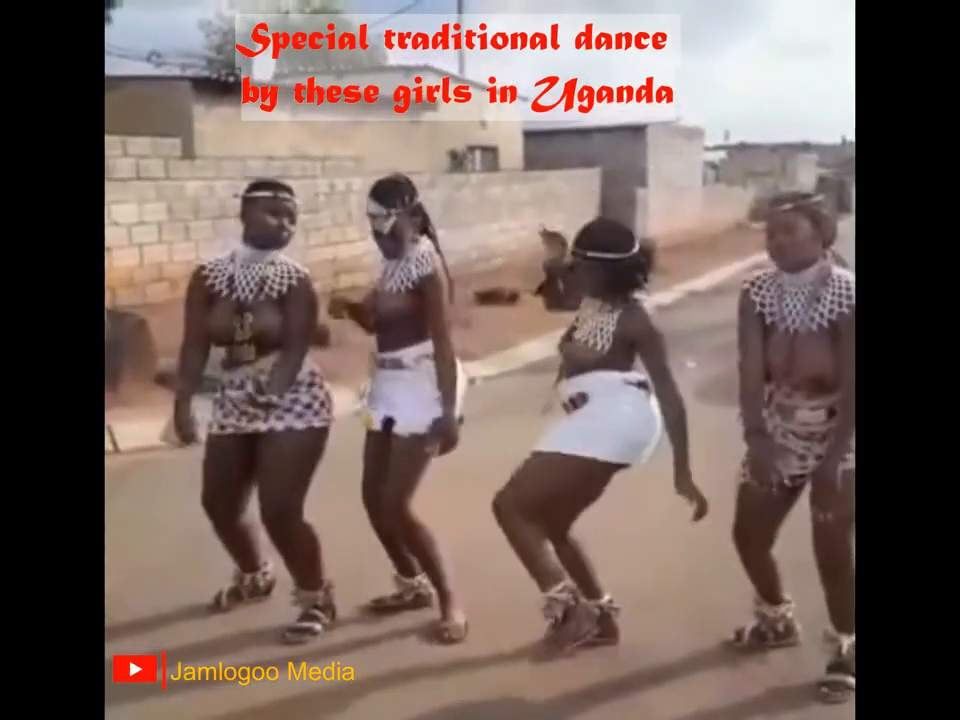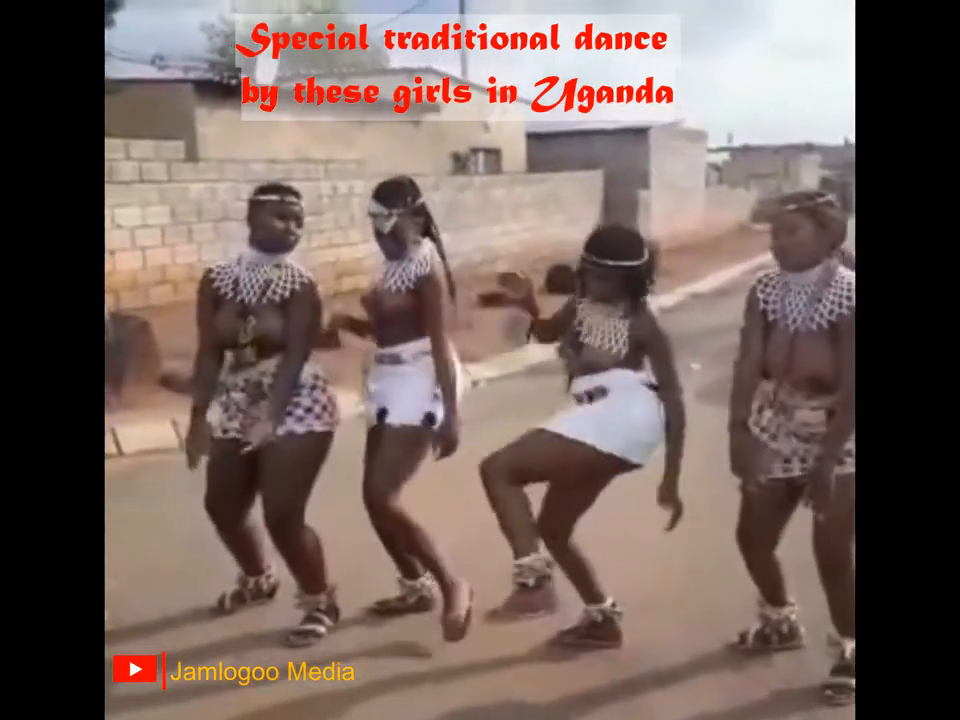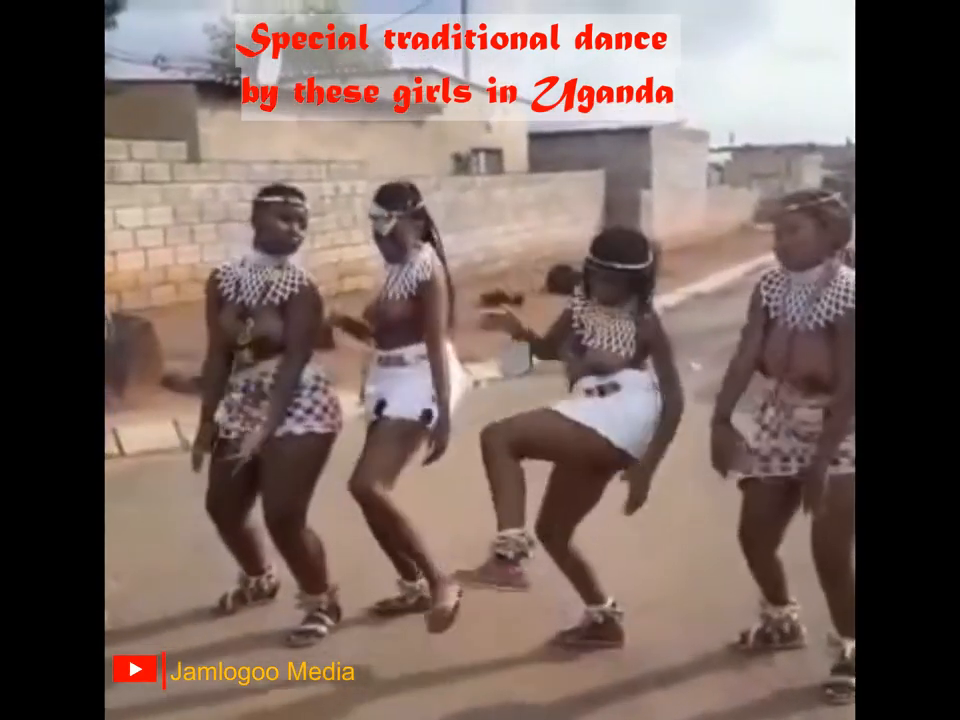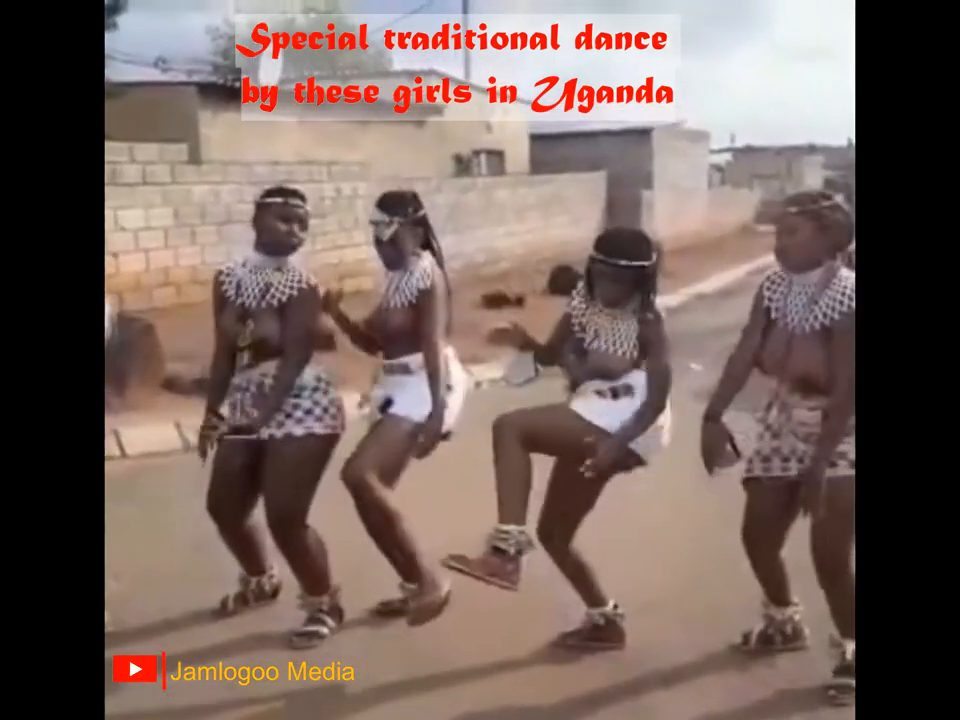
dt=0.1s
person 1, frame 1
left shoulder: (847, 294)
right shoulder: (758, 292)
left elbow: (852, 384)
right elbow: (751, 369)
left wrist: (833, 459)
right wrist: (756, 438)
left hip: (837, 434)
right hip: (777, 430)
left knee: (832, 550)
right knee: (748, 533)
left ankle: (848, 648)
right ankle: (777, 618)
person 1, frame 2
left shoulder: (848, 294)
right shoulder: (766, 289)
left elbow: (852, 387)
right elbow: (750, 362)
left wrist: (828, 461)
right wrist: (739, 429)
left hip: (841, 437)
right hip: (781, 430)
left knee: (833, 552)
right knee: (752, 535)
left ankle: (851, 651)
right ankle: (781, 622)
person 1, frame 3
left shoulder: (850, 295)
right shoulder: (771, 287)
left elbow: (849, 387)
right elbow: (746, 356)
left wrist: (822, 460)
right wrist: (722, 423)
left hip: (840, 437)
right hip: (782, 429)
left knee: (831, 553)
right knee: (754, 534)
left ankle: (851, 651)
right ankle: (783, 622)
person 1, frame 4
left shoulder: (849, 298)
right shoulder: (774, 287)
left elbow: (847, 389)
right elbow: (745, 354)
left wrist: (819, 464)
right wrist: (713, 418)
left hip: (841, 439)
right hip: (786, 429)
left knee: (830, 555)
right knee: (757, 535)
left ankle: (851, 650)
right ankle: (784, 623)
person 2, frame 1
left shoulder: (295, 280)
right shoulder: (209, 276)
left elbow: (296, 348)
right elbow: (196, 343)
left wrist: (274, 391)
right wrist: (183, 401)
left hip: (292, 404)
right hip: (233, 404)
left knee: (280, 511)
right knee: (218, 504)
left ankle: (317, 598)
right ankle: (254, 576)
person 2, frame 2
left shoulder: (299, 285)
right shoulder: (217, 278)
left elbow: (295, 358)
right elbow: (209, 352)
left wrist: (270, 418)
right wrist: (199, 418)
left hip: (295, 409)
right hip: (238, 408)
left knee: (282, 515)
right knee: (221, 507)
left ankle: (320, 602)
right ankle: (257, 579)
person 2, frame 3
left shoulder: (300, 288)
right shoulder: (223, 279)
left elbow: (295, 361)
right elbow: (218, 352)
left wrist: (267, 425)
right wrist: (208, 417)
left hip: (297, 410)
right hip: (242, 409)
left knee: (283, 516)
right knee: (222, 507)
left ankle: (321, 602)
right ankle: (258, 579)
person 2, frame 4
left shoulder: (301, 288)
right shoulder: (227, 279)
left elbow: (294, 363)
right elbow: (225, 349)
left wrist: (259, 417)
right wrist: (214, 411)
left hip: (300, 411)
right hip: (247, 409)
left knee: (284, 516)
right knee: (223, 507)
left ankle: (324, 603)
right ankle: (260, 580)
person 3, frame 1
left shoulder: (425, 264)
right shoulder: (392, 262)
left elbow: (443, 344)
left wrist: (449, 413)
right wrist: (350, 309)
left hip: (422, 387)
right hip: (387, 386)
left knee: (396, 505)
right knee: (374, 497)
left ankle: (449, 602)
right ankle: (413, 585)
person 3, frame 2
left shoulder: (426, 262)
right shoulder: (395, 263)
left elbow: (440, 341)
left wrist: (450, 414)
right wrist: (351, 324)
left hip: (419, 384)
right hip: (390, 384)
left knee: (381, 497)
right knee: (376, 498)
left ankle: (451, 587)
right ankle: (416, 586)
person 3, frame 3
left shoulder: (426, 268)
right shoulder: (397, 267)
left elbow: (437, 344)
left wrist: (443, 416)
right wrist: (348, 324)
left hip: (418, 384)
right hip: (391, 384)
left knee: (366, 486)
right knee: (370, 492)
left ankle: (439, 581)
right ankle: (414, 587)
person 3, frame 4
left shoulder: (427, 275)
right shoulder: (396, 277)
left elbow: (434, 347)
right elbow: (376, 344)
left wrist: (438, 413)
right wrist: (339, 317)
left hip: (424, 390)
right hip: (396, 389)
left knee: (358, 474)
right knee: (368, 487)
left ankle: (429, 580)
right ankle: (413, 585)
person 4, frame 1
left shoulder: (633, 318)
right shoulder: (594, 302)
left elbow: (667, 393)
left wrist: (683, 472)
left hip: (611, 418)
right hip: (598, 419)
left knee: (509, 506)
right knee: (551, 526)
left ankle: (567, 609)
right ankle: (597, 614)
person 4, frame 2
left shoulder: (643, 322)
right shoulder: (584, 301)
left elbow: (674, 401)
right elbow: (546, 333)
left wrist: (671, 479)
right wrist: (527, 304)
left hip: (621, 418)
right hip: (602, 429)
left knee: (496, 470)
right knee: (551, 529)
left ankle: (533, 581)
right ankle: (601, 618)
person 4, frame 3
left shoulder: (645, 322)
right shoulder: (582, 304)
left elbow: (672, 399)
right elbow: (547, 348)
left wrist: (647, 467)
right wrist: (517, 330)
left hip: (622, 415)
right hip: (598, 424)
left knee: (497, 437)
right knee: (551, 530)
left ankle: (509, 557)
right ankle: (604, 619)
person 4, frame 4
left shoulder: (647, 322)
right shoulder: (581, 303)
left elbow: (657, 395)
right elbow: (549, 354)
left wrist: (615, 440)
right wrist: (523, 342)
left hip: (628, 423)
right hip: (590, 423)
left knee: (509, 427)
right knee: (553, 534)
left ankle: (505, 552)
right ankle: (605, 621)
